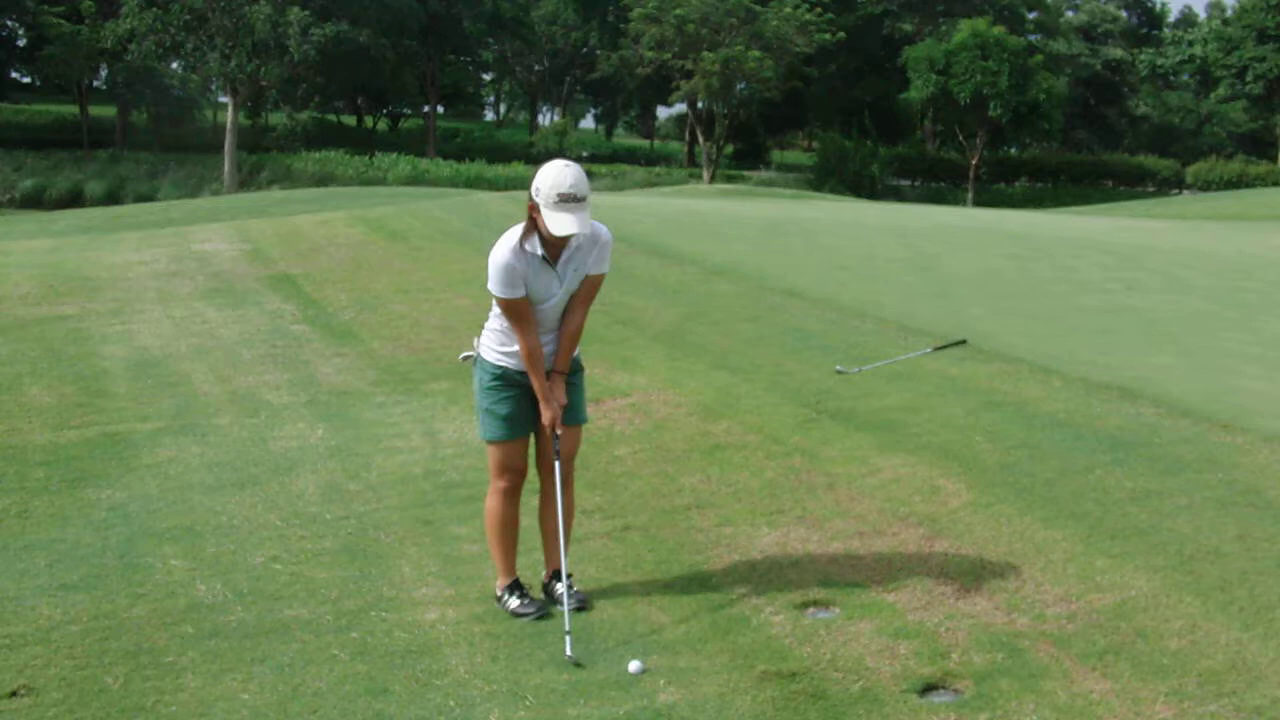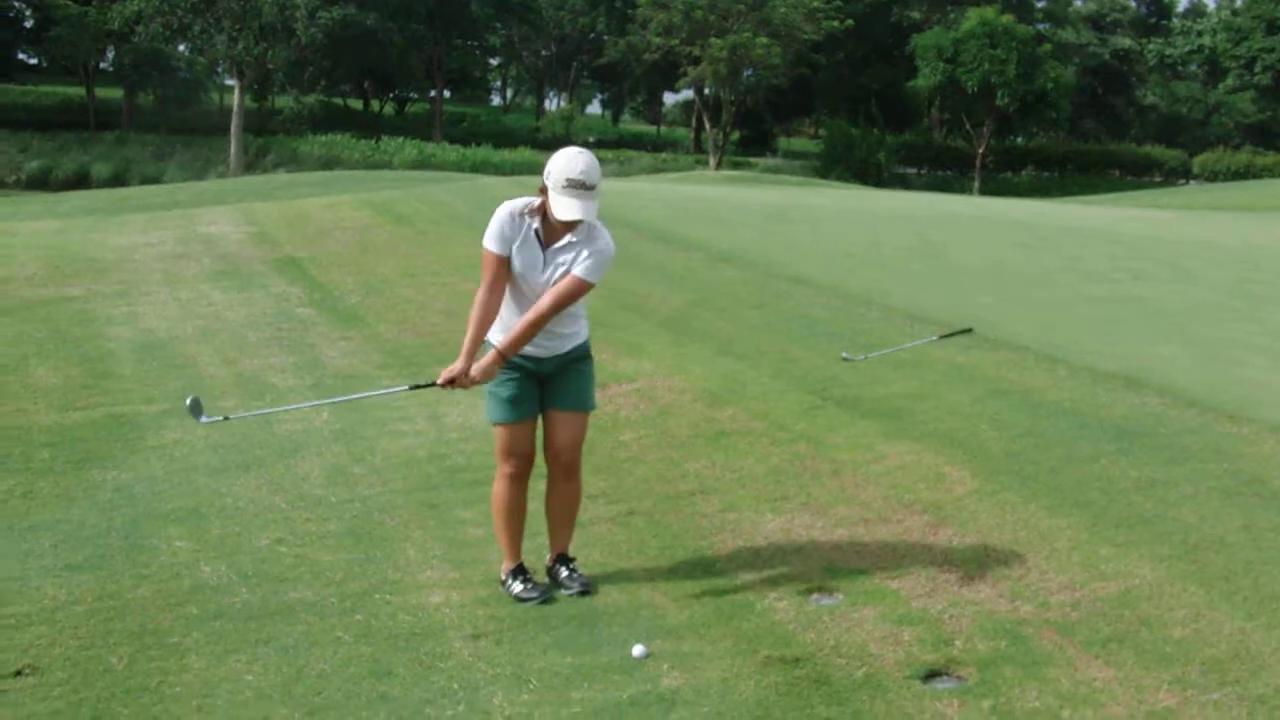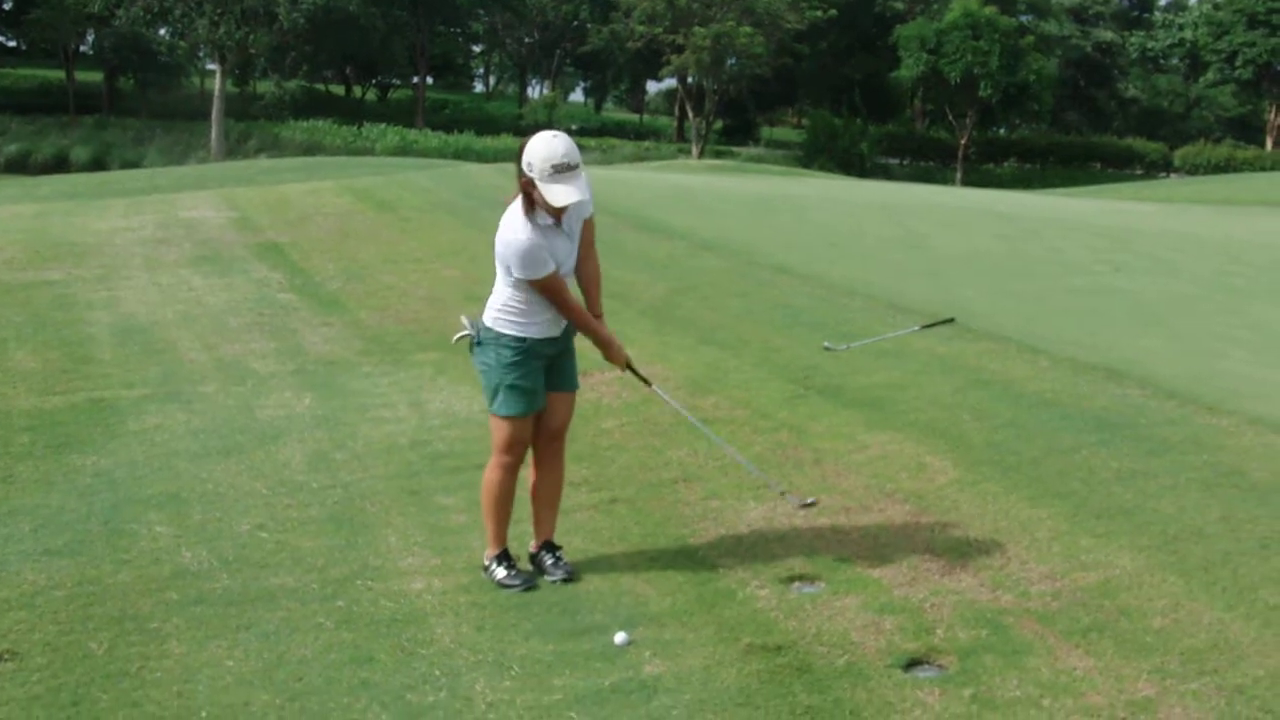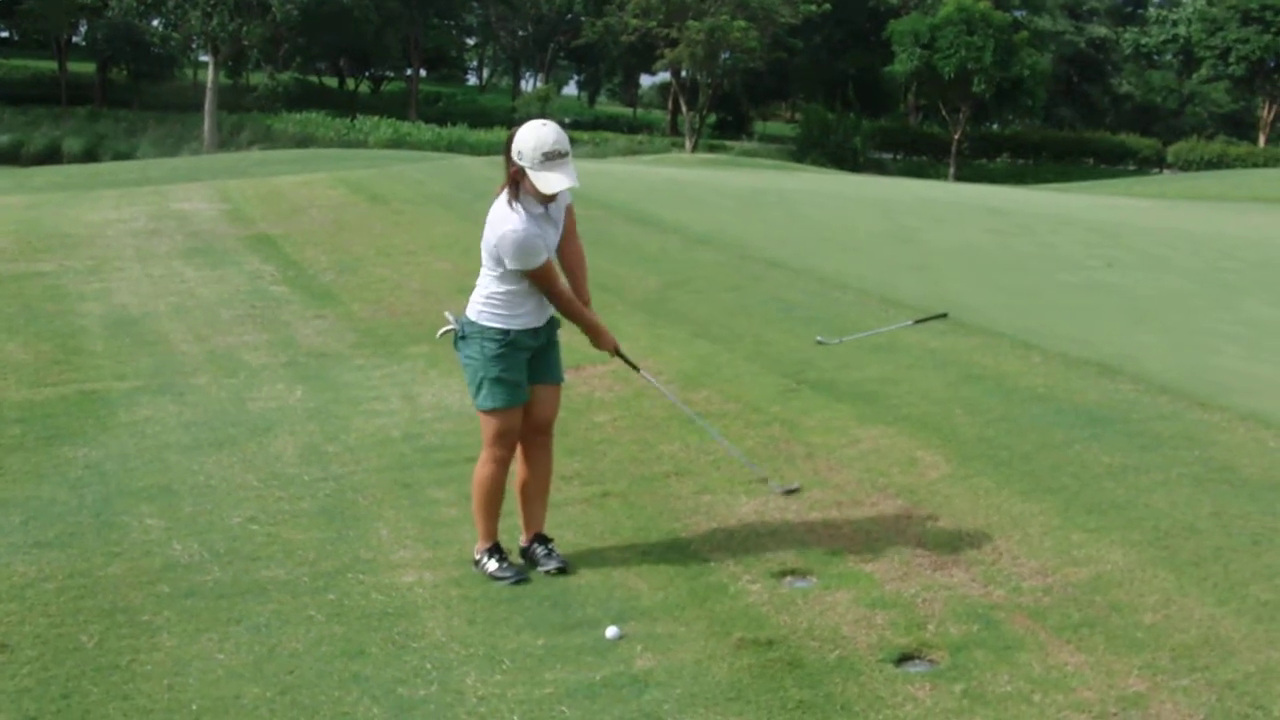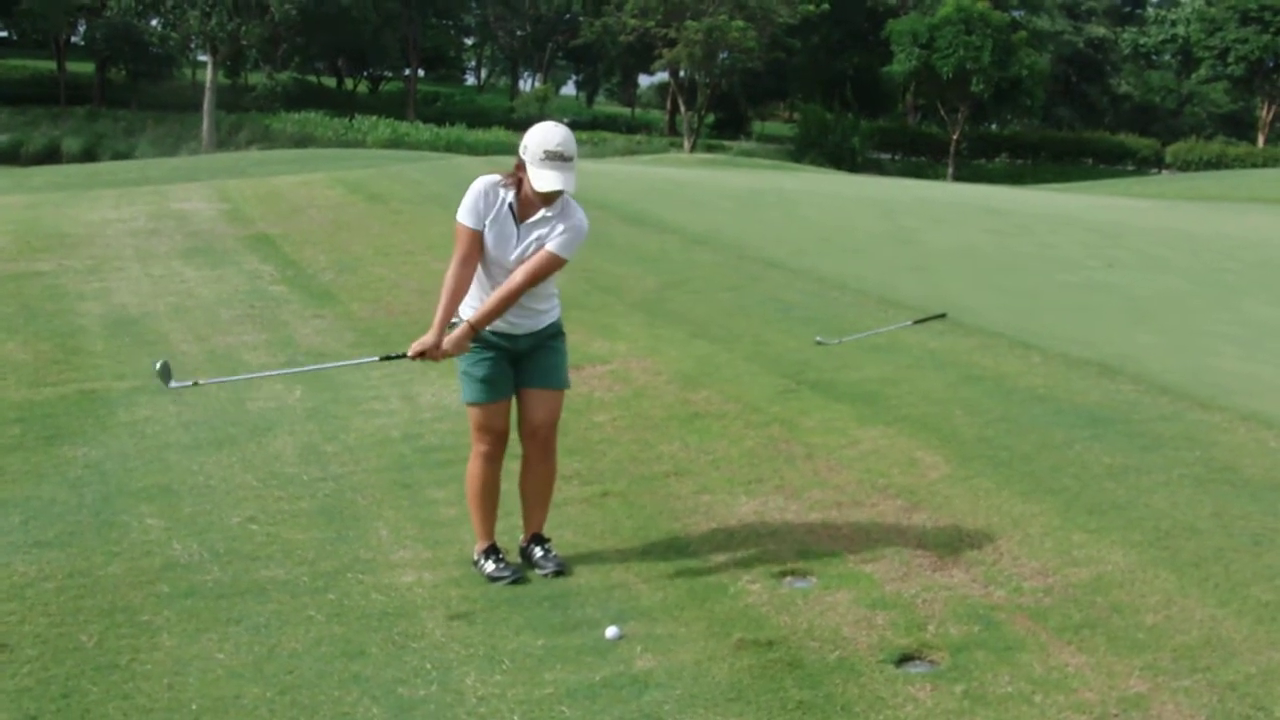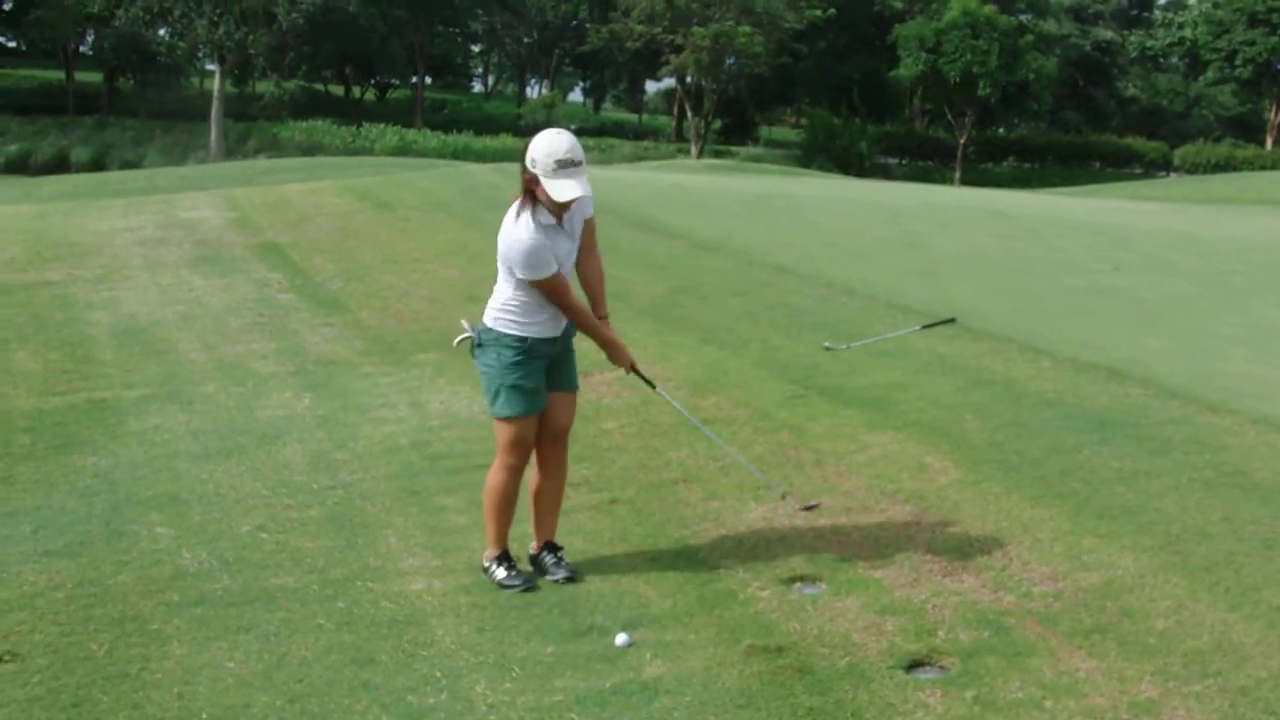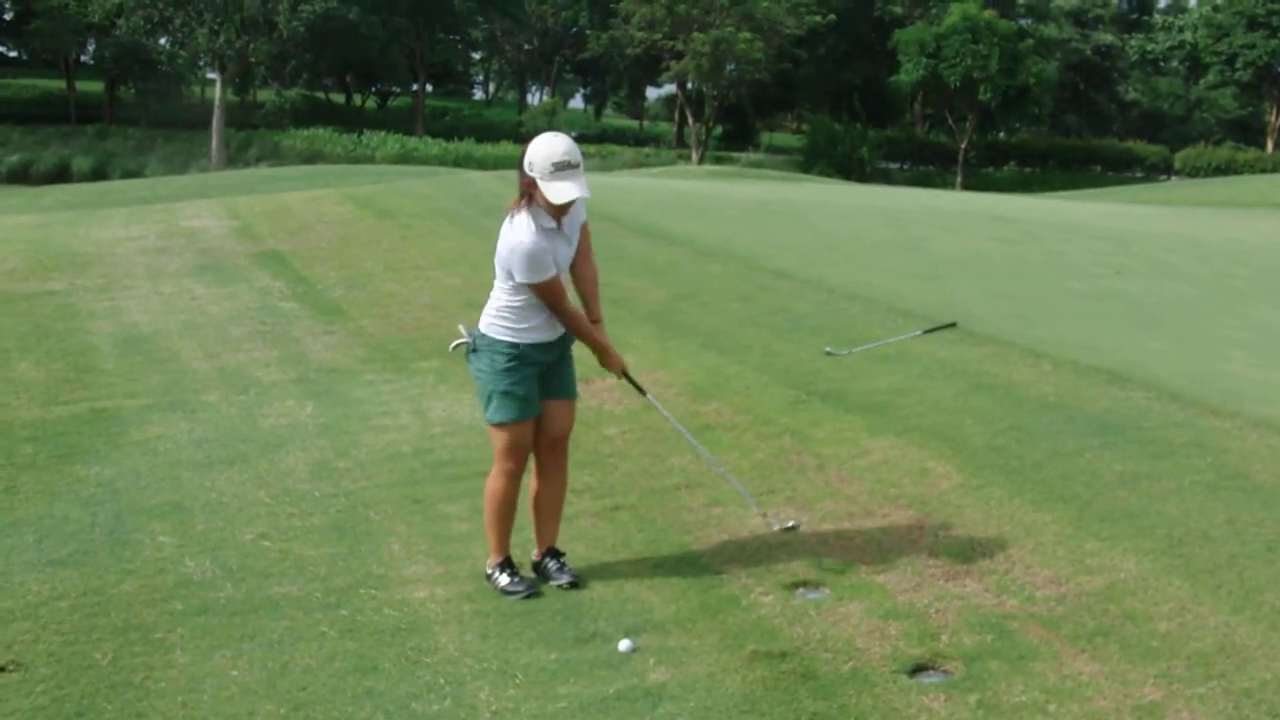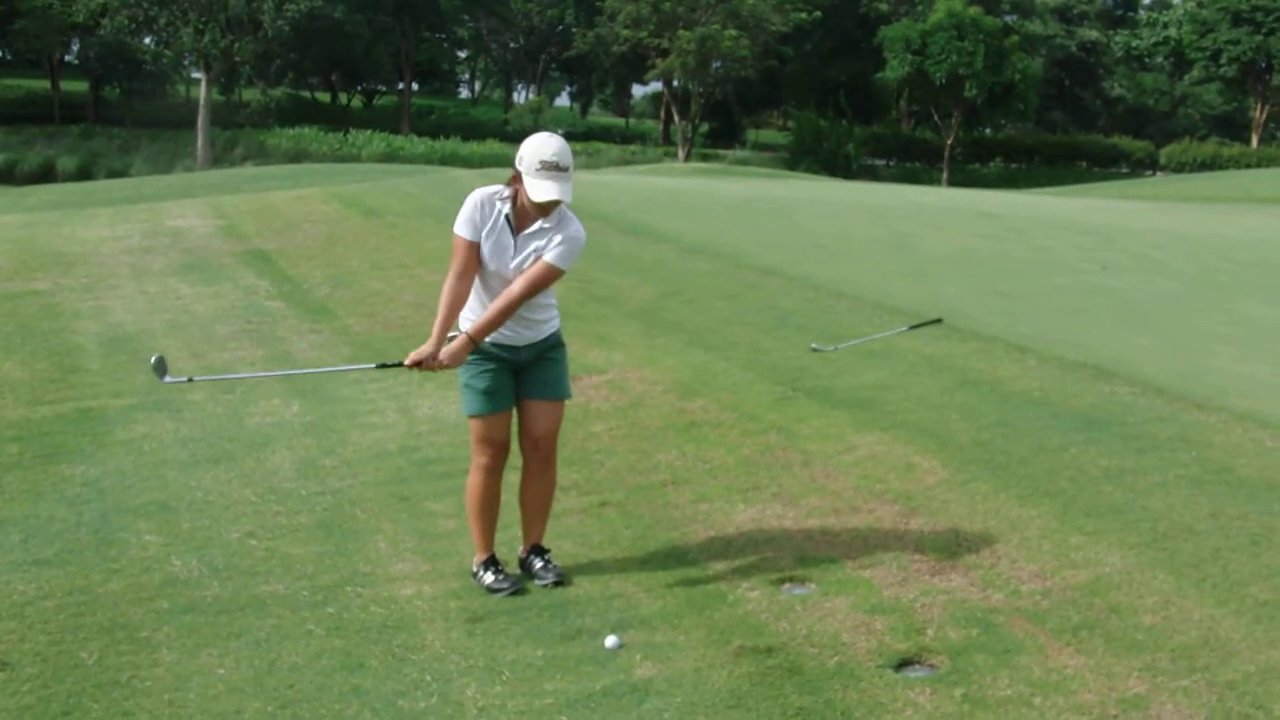
dt=0.5s
person 1, frame 1
left shoulder: (598, 240)
right shoulder: (508, 255)
left elbow: (575, 315)
right elbow: (526, 334)
left wrist: (559, 378)
right wrist: (543, 398)
left hip: (562, 366)
right hip: (505, 370)
left knee: (560, 471)
right knee: (508, 478)
left ankle: (555, 574)
right ankle: (506, 583)
person 1, frame 2
left shoulder: (599, 246)
right shoulder: (510, 217)
left elbow: (545, 310)
right elbow: (490, 291)
left wrist: (492, 361)
right wrist: (466, 358)
left hip: (569, 357)
right hip: (512, 356)
left knee: (566, 460)
right knee: (515, 463)
left ankle: (560, 559)
right ankle: (511, 567)
person 1, frame 3
left shoulder: (576, 193)
right shoulder: (523, 239)
left elbow: (587, 263)
right elbow: (564, 301)
left wrist: (599, 326)
right wrist: (607, 344)
left hip: (554, 337)
right hip: (510, 344)
left knee: (553, 441)
right knee: (510, 450)
left ankle: (543, 545)
right ankle: (494, 554)
person 1, frame 4
left shoulder: (549, 187)
right shoulder: (517, 229)
left elbow: (570, 249)
right elbow: (555, 290)
left wrist: (588, 310)
right wrist: (595, 331)
left hip: (538, 329)
right hip: (495, 337)
left knee: (540, 433)
right knee: (501, 445)
left ankle: (534, 538)
right ankle: (486, 548)
person 1, frame 5
left shoulder: (572, 223)
right shoulder: (484, 192)
left elbow: (520, 284)
right elbow: (463, 264)
left wrist: (466, 332)
right wrist: (439, 329)
left hip: (541, 335)
right hip: (485, 337)
left knee: (541, 438)
right knee: (490, 443)
left ankle: (534, 539)
right ankle: (484, 548)
person 1, frame 6
left shoulder: (575, 196)
right shoulder: (525, 239)
left elbow: (588, 257)
right elbow: (569, 304)
left wrist: (603, 321)
right wrist: (612, 345)
left hip: (554, 337)
right hip: (511, 343)
left knee: (554, 443)
right knee: (515, 452)
left ankle: (544, 546)
right ankle: (495, 555)
person 1, frame 7
left shoulder: (573, 202)
right shoulder: (525, 240)
left elbow: (583, 265)
right elbow: (562, 308)
left wrist: (597, 324)
right wrist: (605, 352)
left hip: (553, 344)
right hip: (506, 349)
left knee: (555, 448)
right knee: (512, 460)
left ankle: (547, 552)
right ankle: (497, 563)
person 1, frame 8
left shoulder: (569, 233)
right shoulder: (481, 204)
left elbow: (517, 295)
right elbow: (460, 276)
left wrist: (463, 344)
right wrist: (435, 340)
left hip: (542, 347)
right hip: (487, 349)
left knee: (542, 449)
right knee: (490, 455)
left ankle: (533, 550)
right ankle: (484, 559)
